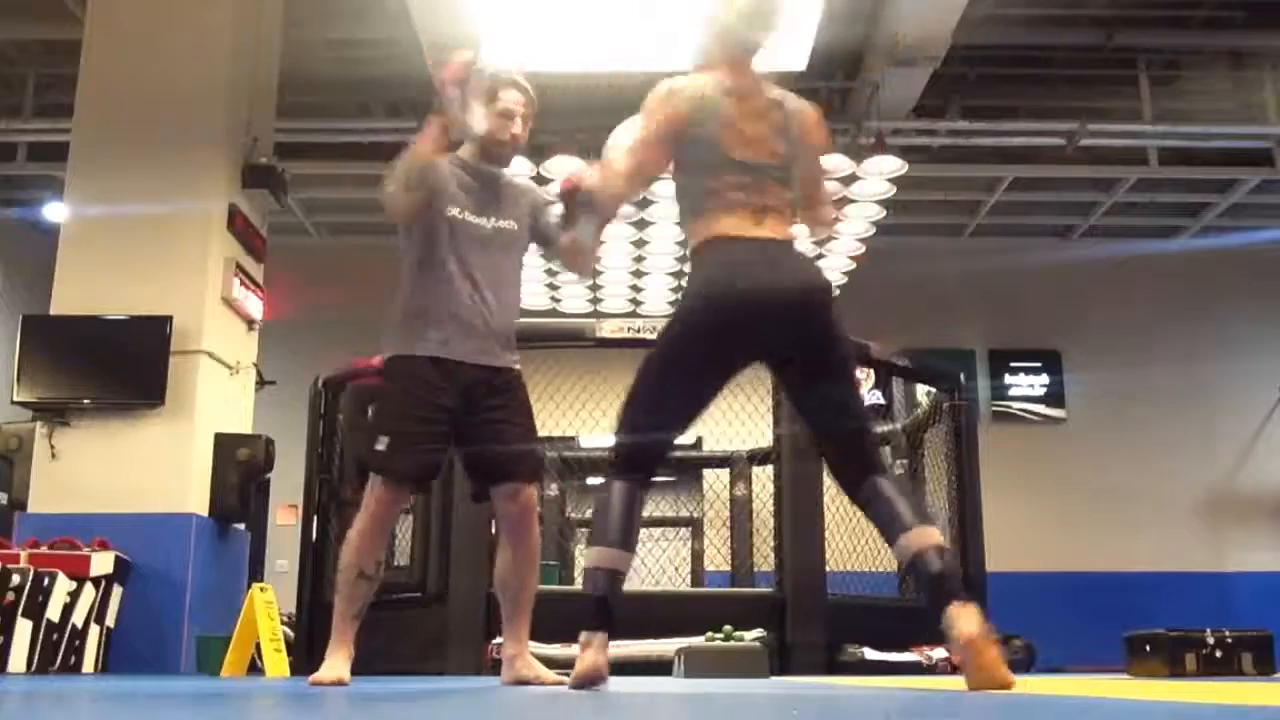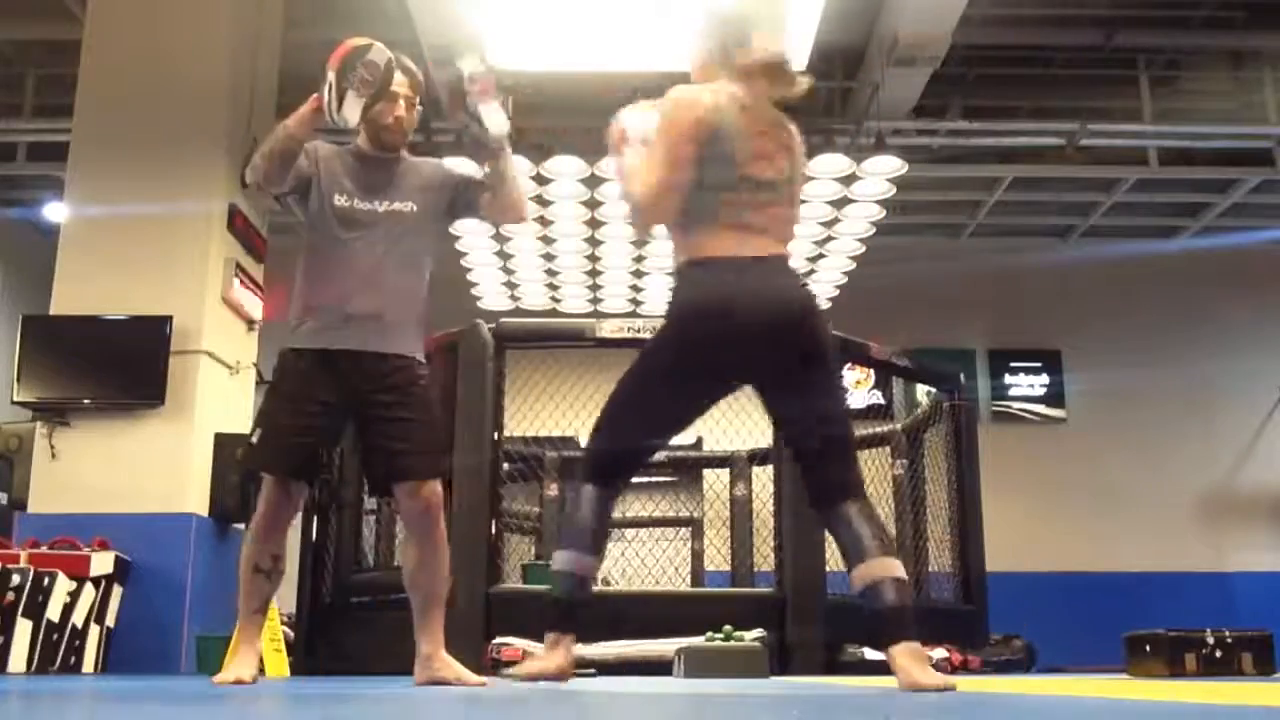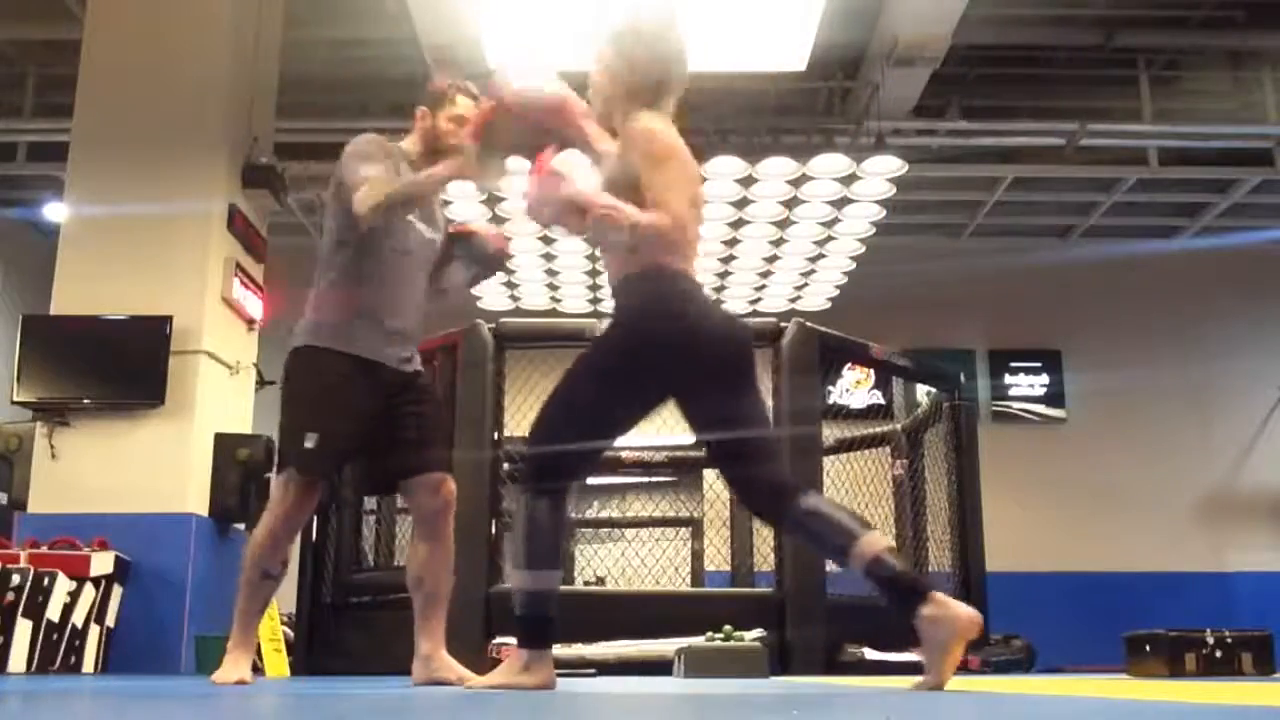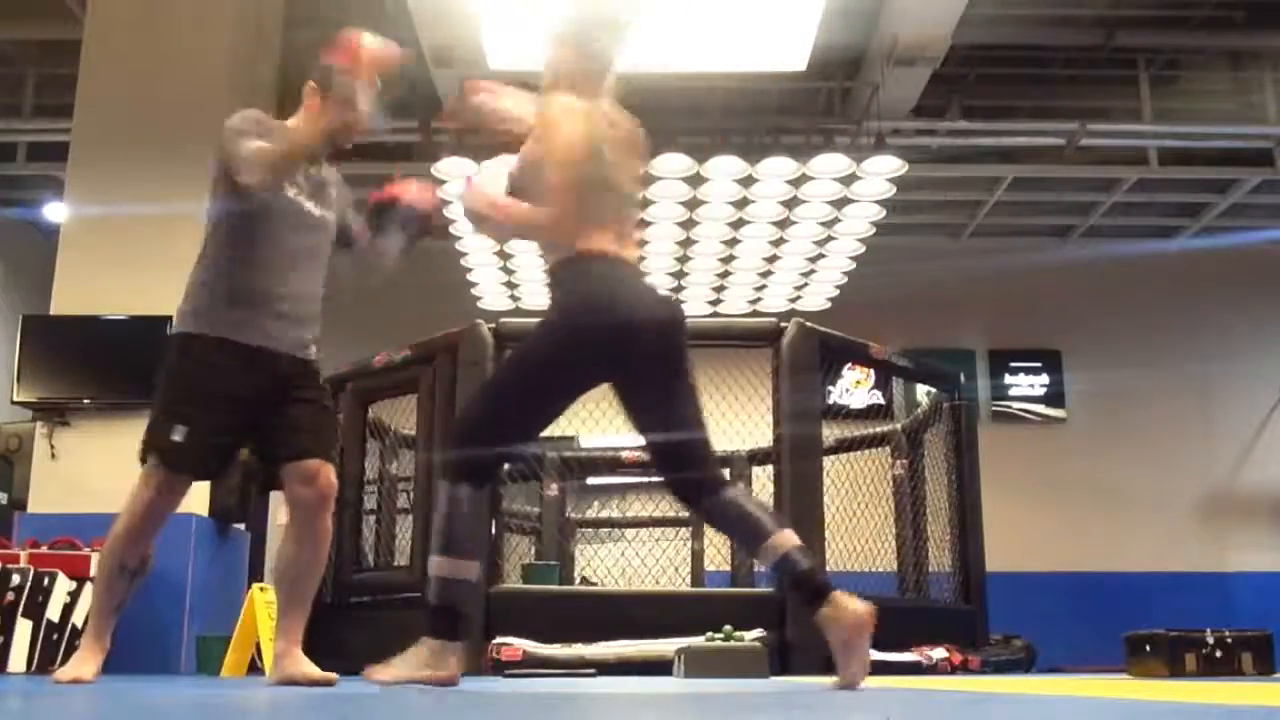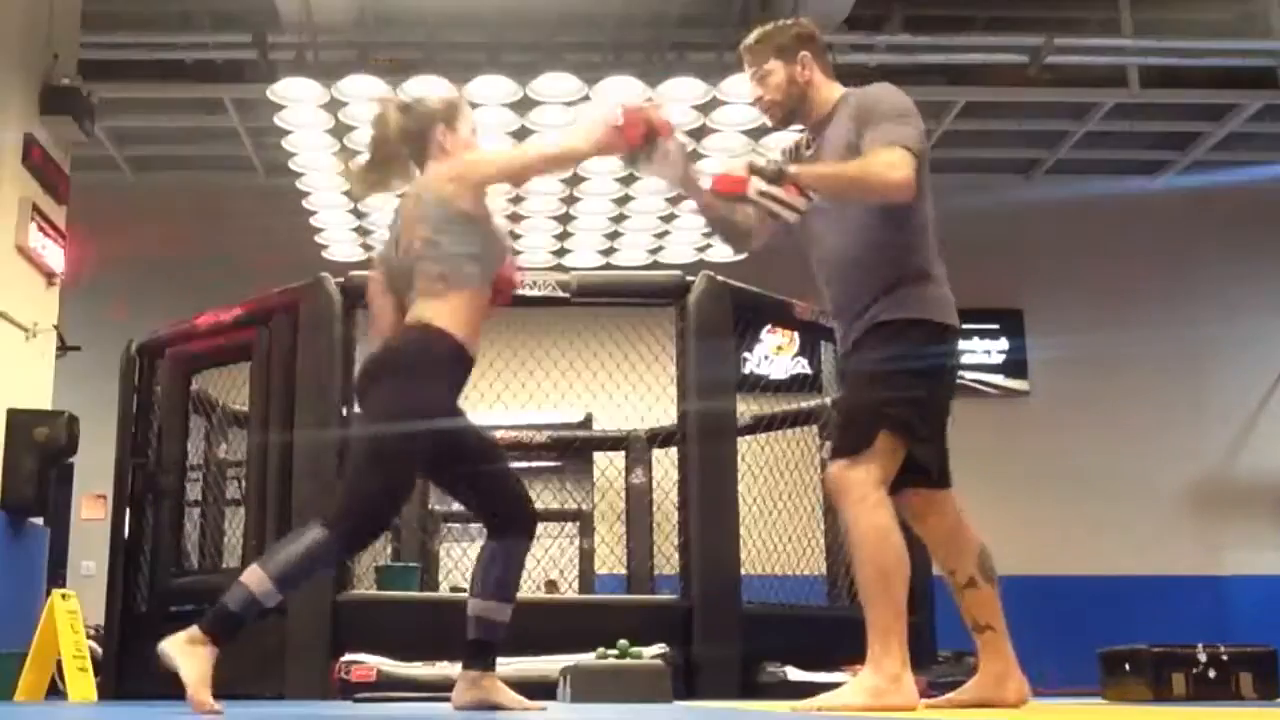
dt=0.5s
person 1, frame 1
left shoulder: (679, 94)
right shoulder: (802, 113)
left elbow: (612, 194)
left wrist: (612, 159)
left hip: (720, 294)
right hip: (796, 289)
left knee: (631, 460)
right knee: (861, 466)
left ankle: (596, 641)
right ankle: (960, 617)
person 1, frame 2
left shoulder: (688, 103)
right shoulder: (786, 130)
left elbow: (649, 212)
left wrist: (629, 150)
left hip: (706, 311)
right hip: (788, 312)
left knee: (602, 466)
right knee: (839, 491)
left ankle: (558, 644)
right ankle: (906, 652)
person 1, frame 3
left shoulder: (644, 131)
right shoulder: (639, 138)
left elbow: (675, 231)
left wrist: (587, 203)
right wrist: (574, 128)
left hip: (656, 325)
right hip: (704, 330)
left knee: (542, 471)
right knee: (775, 495)
left ankle: (531, 657)
right ankle: (931, 609)
person 1, frame 4
left shoulder: (565, 110)
right shoulder: (623, 128)
left elbow: (550, 219)
left wrist: (493, 209)
right wrist: (519, 113)
left hip: (592, 313)
right hip: (645, 314)
left knee: (469, 459)
right knee: (702, 482)
left ankle: (441, 646)
right ankle: (830, 606)
person 1, frame 5
left shoulder: (878, 103)
right shoulder: (806, 150)
left elbow: (896, 177)
right elbow: (744, 234)
left wrist: (786, 175)
right wrist: (688, 179)
left hip: (905, 323)
right hip: (872, 337)
left knee: (855, 478)
right knee: (928, 504)
left ankle: (887, 674)
right ankle: (999, 669)
person 2, frame 1
left shoulder: (524, 200)
right shoulder: (432, 170)
left elbow: (579, 261)
right elbow: (399, 204)
right wrist: (446, 120)
left hip: (495, 368)
right hip: (422, 360)
left knee: (520, 504)
right knee: (383, 500)
left ankle: (517, 653)
right ankle: (339, 650)
person 2, frame 2
left shoulder: (436, 180)
right shoulder: (320, 161)
left elbow: (513, 212)
right elbow: (260, 176)
left wrist: (497, 139)
right wrist: (320, 105)
left hip: (394, 361)
right hip: (314, 353)
left knee: (423, 501)
right knee: (278, 497)
left ankle: (431, 653)
right ankle: (246, 649)
person 2, frame 3
left shoulder: (431, 207)
right shoulder: (369, 151)
right elbow: (372, 206)
left wrist: (471, 262)
right wrist: (453, 166)
left hip: (400, 369)
right hip: (332, 354)
left knee: (437, 497)
right knee: (294, 499)
left ankle: (431, 652)
right ankle: (239, 648)
person 2, frame 4
left shoulder: (332, 183)
right shoulder: (249, 129)
left elbow: (377, 255)
right elbow: (258, 172)
left wrist: (408, 215)
right wrist: (337, 107)
left hip: (291, 356)
right hip: (216, 342)
left knee: (316, 488)
right knee: (160, 490)
left ankle: (288, 650)
right ankle: (94, 642)
person 2, frame 5
left shoulder: (403, 218)
right shoulder: (459, 176)
right elbow: (567, 148)
left wrist: (485, 285)
right wrist: (613, 125)
left hip: (418, 379)
right hip: (417, 375)
left knee: (514, 517)
right knee: (353, 520)
right ankle: (200, 640)
